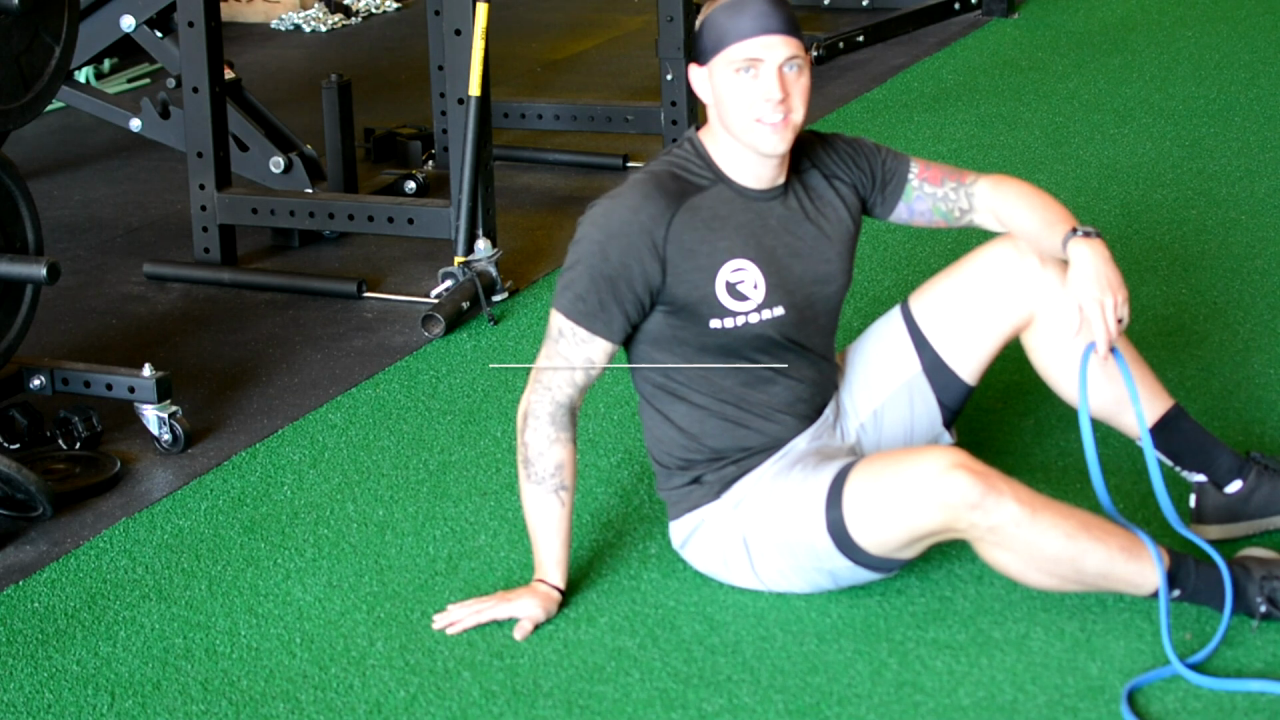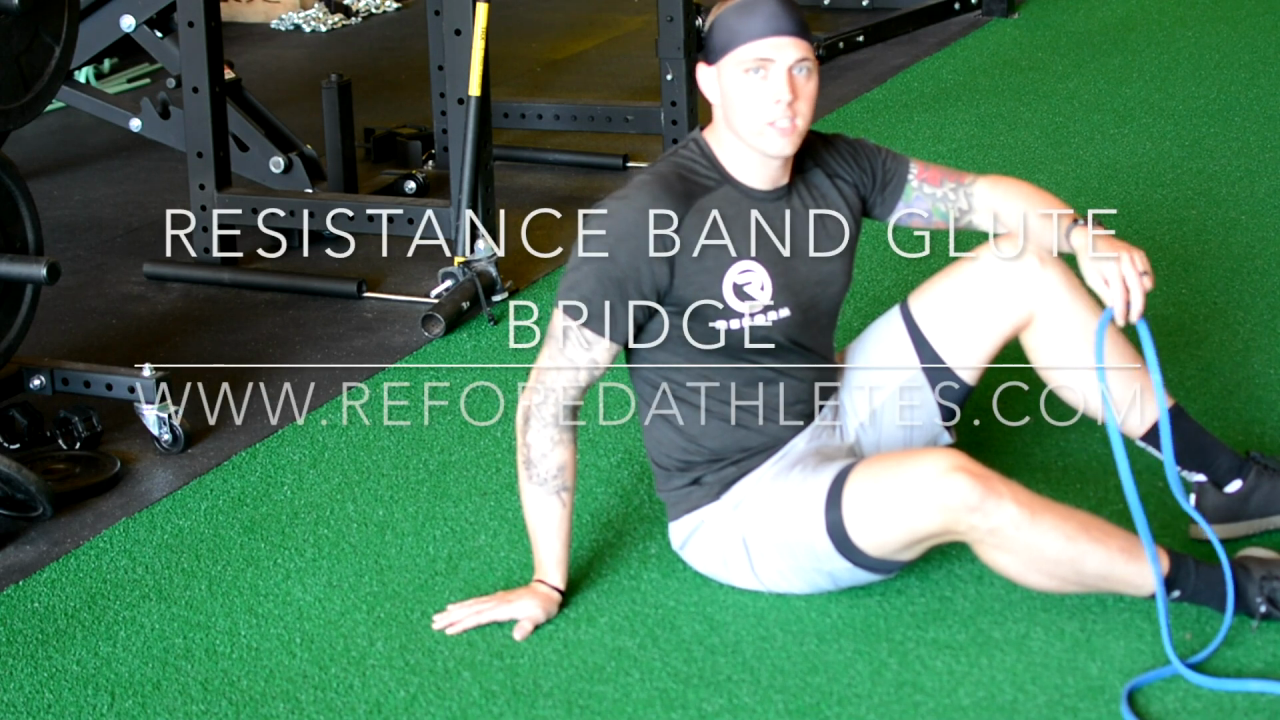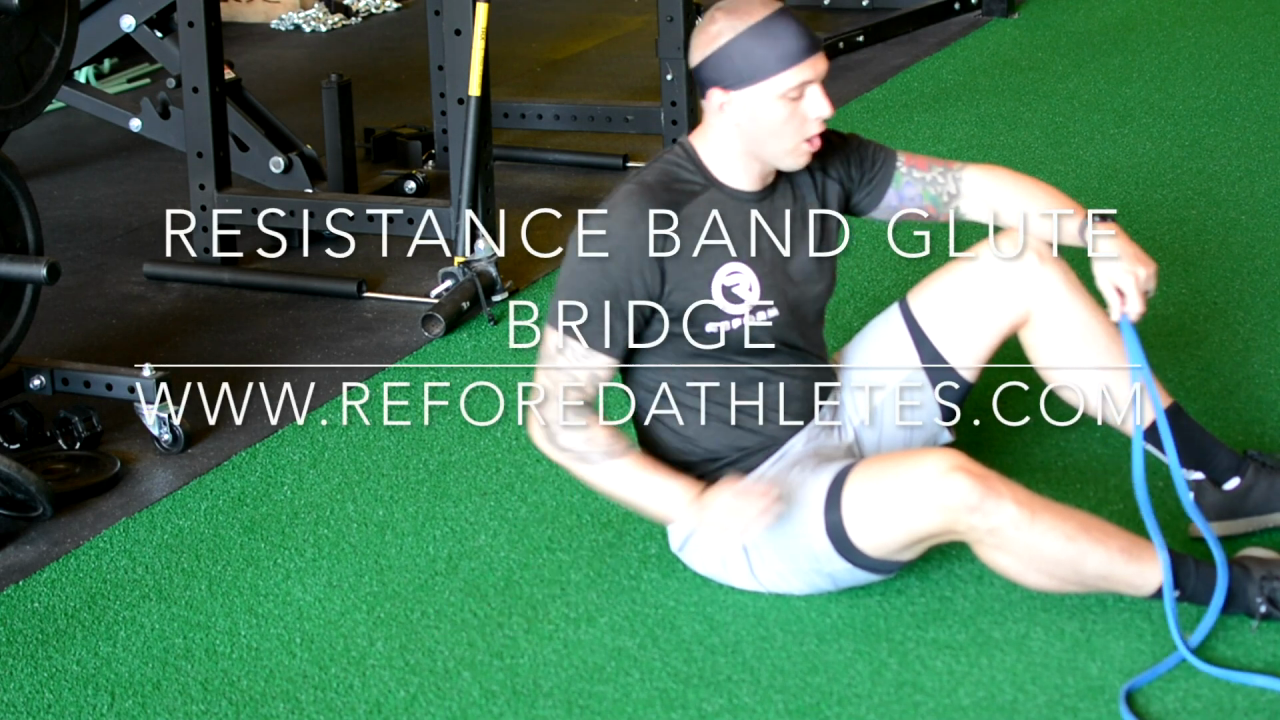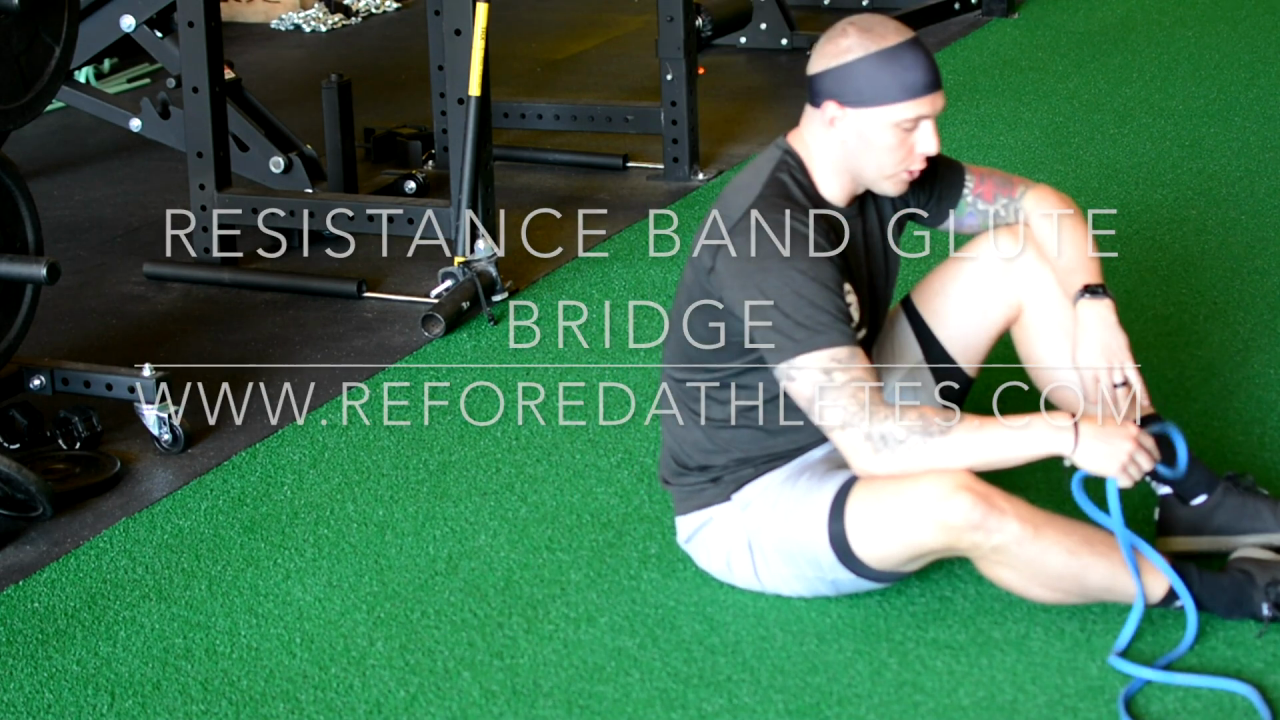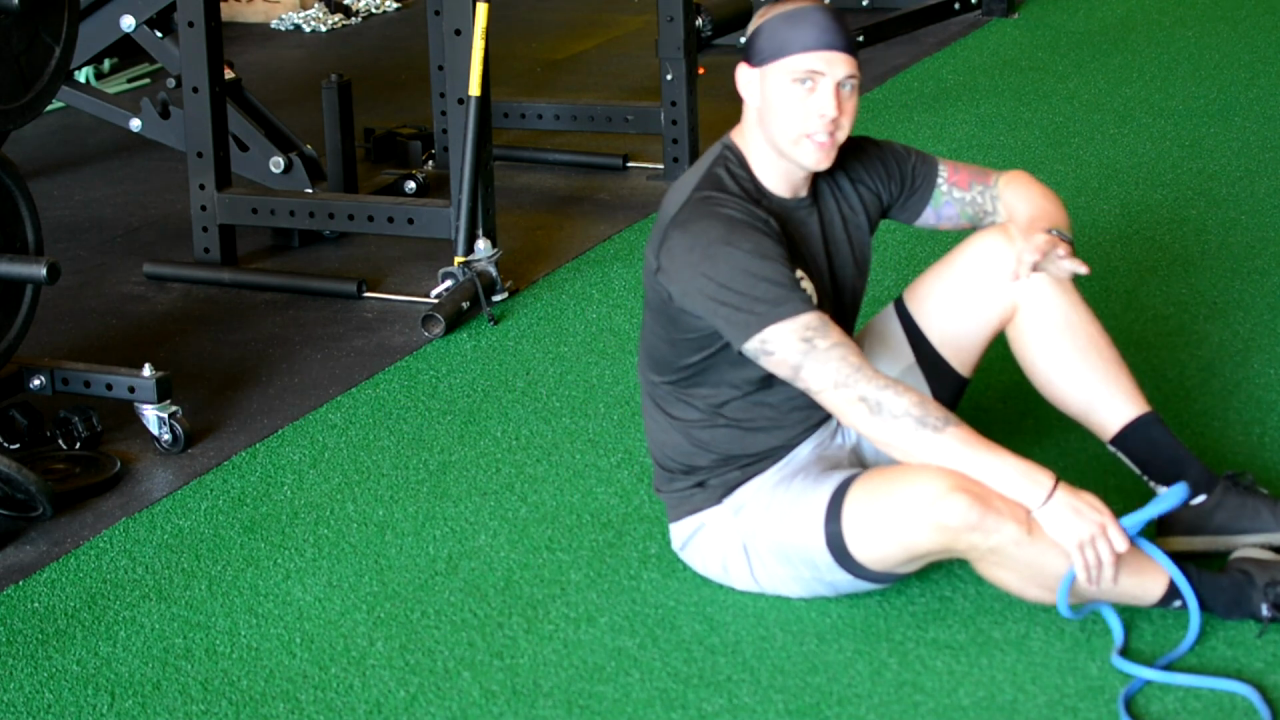
dt=1s
person 1, frame 1
left shoulder: (833, 165)
right shoulder: (640, 220)
left elbow: (990, 195)
right elbow: (547, 400)
left wrist: (1083, 244)
right wrist: (548, 583)
left hip: (840, 417)
right hip: (741, 509)
left knee: (1026, 267)
right knee: (951, 483)
right ankle: (1204, 583)
person 1, frame 2
left shoulder: (836, 167)
right shoulder: (647, 220)
left elbow: (986, 196)
right elbow: (548, 398)
left wrist: (1090, 238)
right wrist: (548, 583)
left hip: (836, 418)
right hip: (741, 509)
left knee: (1024, 267)
right knee: (950, 485)
right ankle: (1201, 583)
person 1, frame 3
left shoulder: (816, 159)
right shoulder: (637, 231)
left elbow: (974, 185)
right elbow: (553, 411)
left wrist: (1101, 235)
right wrist: (692, 501)
left hip: (825, 415)
right hip: (741, 510)
left knee: (1022, 264)
right knee: (948, 484)
left ankle: (1215, 480)
right ankle: (1207, 587)
person 1, frame 4
left shoulder: (882, 162)
right shoulder: (768, 242)
left elbow: (1042, 206)
right elbow: (873, 443)
left wrist: (1092, 307)
right wrist: (1067, 433)
left hip: (842, 418)
right hip: (749, 507)
left knee: (1020, 254)
right knee: (958, 503)
left ankle: (1190, 497)
right ankle: (1204, 591)
person 1, frame 5
left shoulder: (851, 166)
right shoulder: (710, 232)
left elbow: (1013, 190)
right elbow: (857, 397)
left wrist: (1045, 240)
right wrist: (1045, 494)
left hip: (838, 422)
right hip: (742, 507)
left knee: (1008, 255)
right knee: (954, 502)
left ankle: (1192, 495)
right ankle: (1203, 591)
